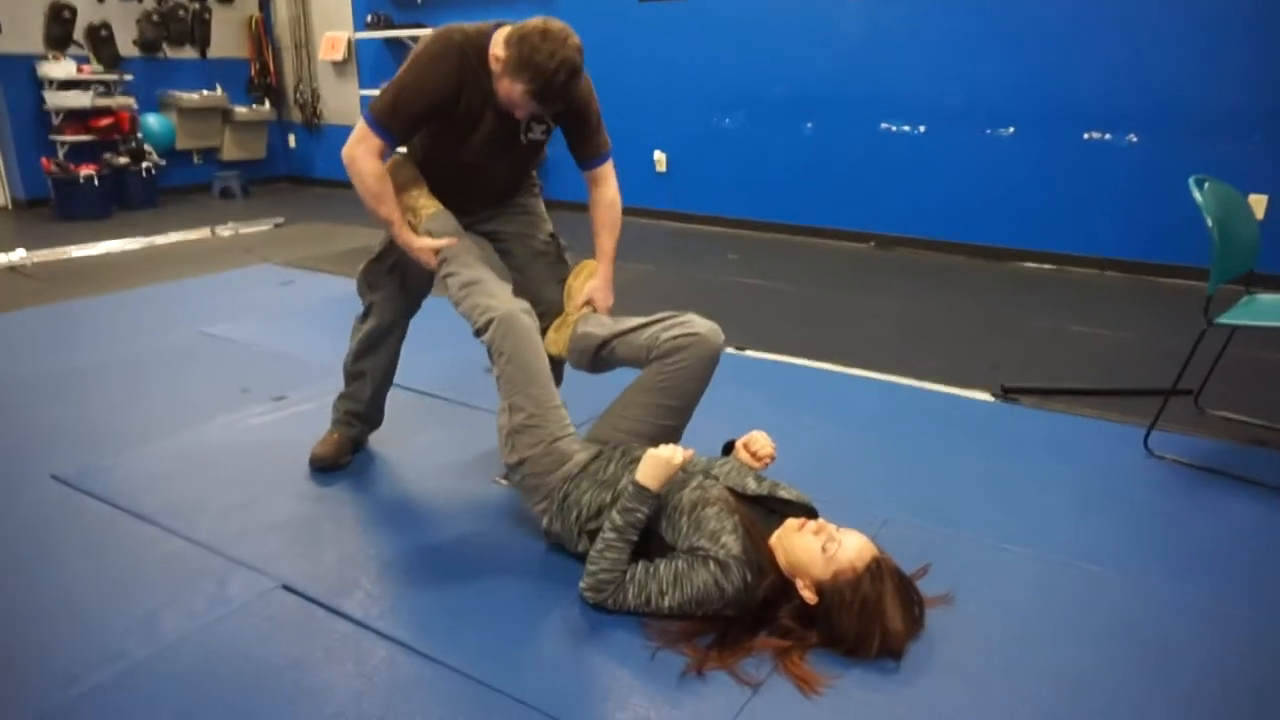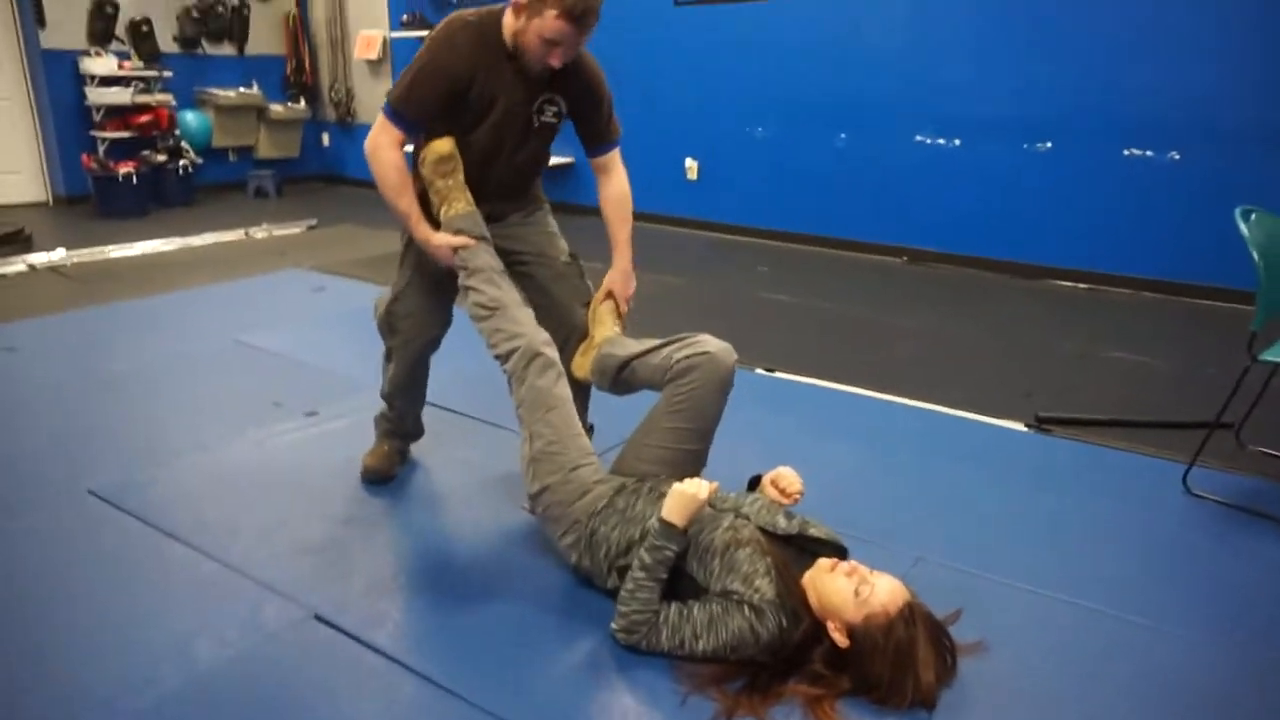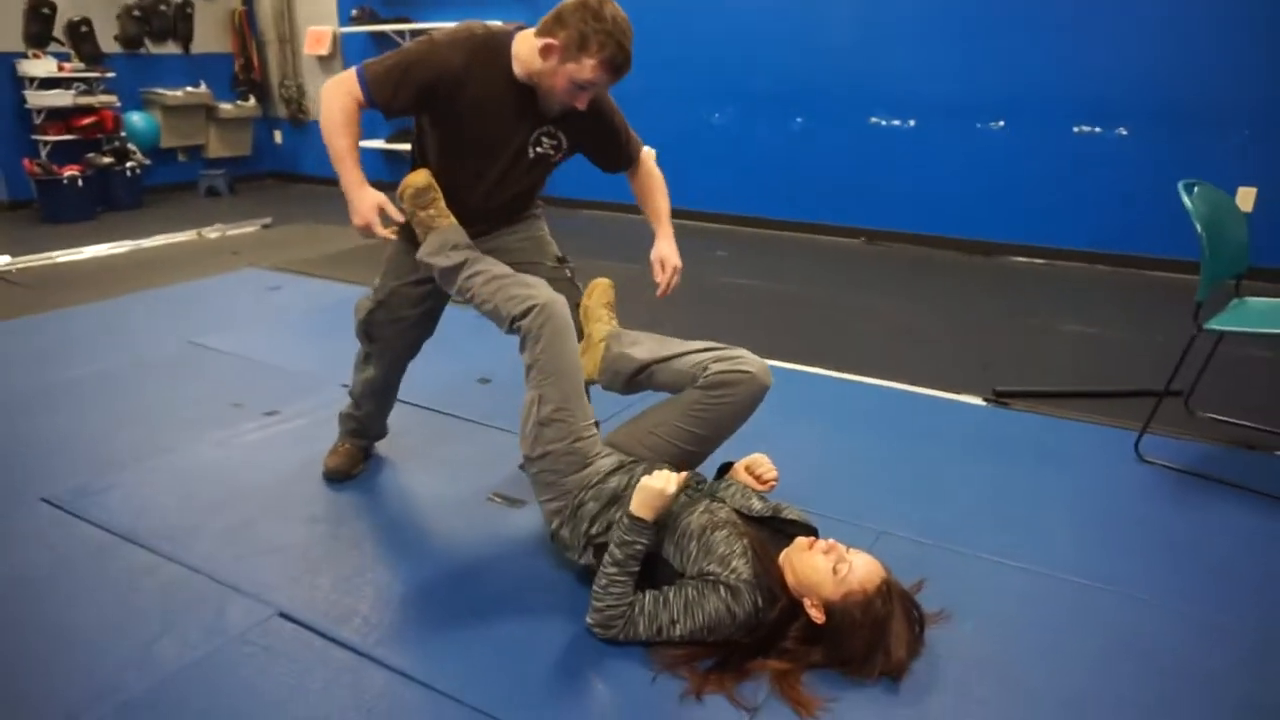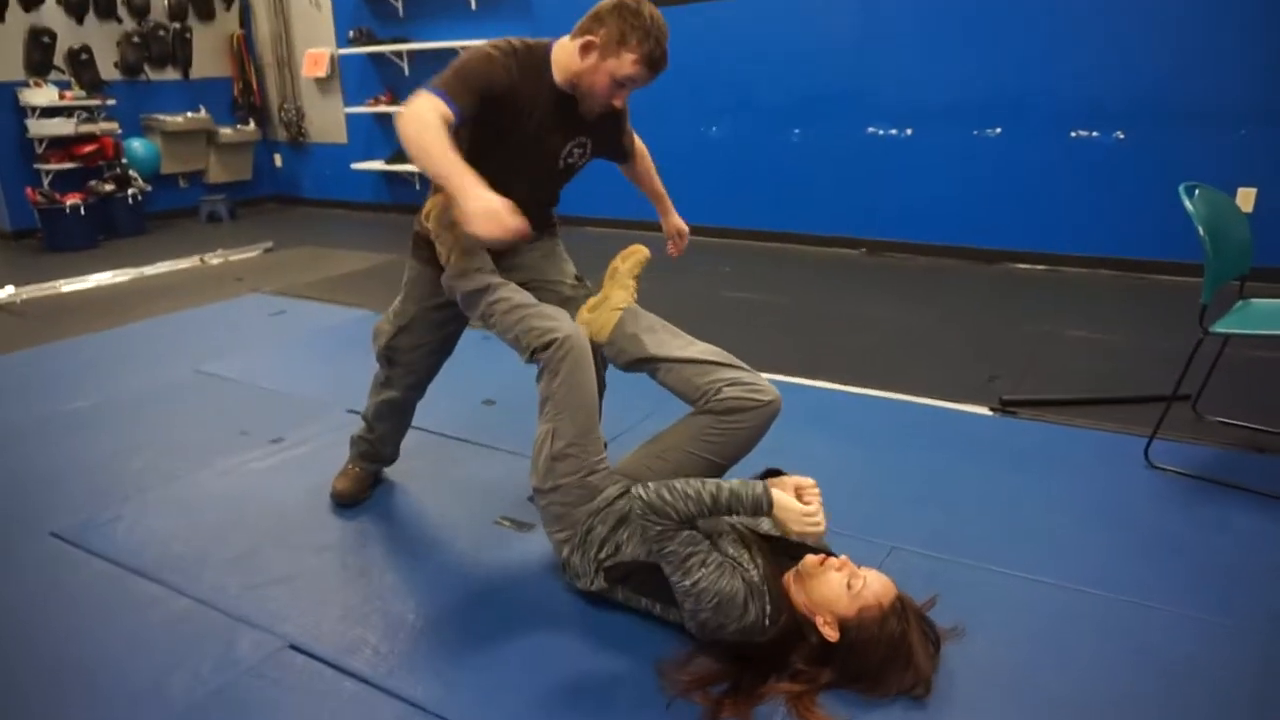
dt=1s
person 1, frame 1
left shoulder: (728, 580)
right shoulder: (801, 516)
left elbow: (603, 588)
left wrist: (642, 488)
right wrist: (740, 461)
left hip: (572, 492)
right hip: (617, 457)
left knee: (511, 321)
right knee: (700, 337)
right ankle: (580, 333)
person 1, frame 2
left shoulder: (761, 623)
right shoulder: (818, 552)
left elbow: (633, 628)
left wrist: (669, 526)
right wrist: (767, 491)
left hip: (595, 521)
right hip: (644, 493)
left knee: (532, 355)
right knee: (710, 358)
left ankle: (461, 216)
right ankle: (604, 353)
person 1, frame 3
left shoulder: (736, 600)
right shoulder: (790, 529)
left elbow: (609, 619)
left wrist: (639, 519)
right wrist: (734, 476)
left hip: (584, 499)
right hip: (628, 471)
left knee: (544, 308)
right knee: (745, 375)
left ankle: (443, 241)
right ankle: (607, 352)
person 1, frame 4
left shoulder: (739, 608)
right shoulder: (802, 558)
left elbow: (651, 504)
left wrist: (763, 497)
right wrist: (775, 489)
left hip: (589, 528)
right hip: (622, 498)
left knee: (561, 338)
right knee: (754, 399)
left ankle: (467, 270)
right ankle: (616, 321)
person 2, frame 1
left shoulder: (569, 86)
right shoulder: (445, 57)
left elbow: (601, 180)
right elbow: (361, 152)
left wrist: (603, 272)
right wrist: (405, 238)
left hip: (510, 199)
right hip: (433, 195)
left knee: (553, 305)
right knee: (385, 306)
right ankle: (350, 424)
person 2, frame 2
left shoulder: (581, 73)
right shoulder: (458, 44)
left elbow: (608, 169)
right elbow: (381, 143)
left wrist: (622, 263)
right wrist: (422, 232)
left hip: (520, 213)
left knee: (575, 324)
right knee: (408, 332)
right ankle: (395, 434)
person 2, frame 3
left shoulder: (588, 105)
right shoulder: (455, 56)
left elbow: (639, 165)
right elbow: (340, 92)
left wrist: (664, 235)
right wrist: (356, 188)
left hip: (511, 225)
right knee: (385, 335)
right ankle: (357, 433)
person 2, frame 4
left shoulder: (605, 108)
right shoulder: (497, 67)
left elbow: (627, 150)
right elbow: (418, 118)
left wrist: (666, 211)
right wrist: (471, 192)
left hip: (528, 241)
right hip: (449, 239)
right knee: (405, 363)
right ankle: (367, 458)
